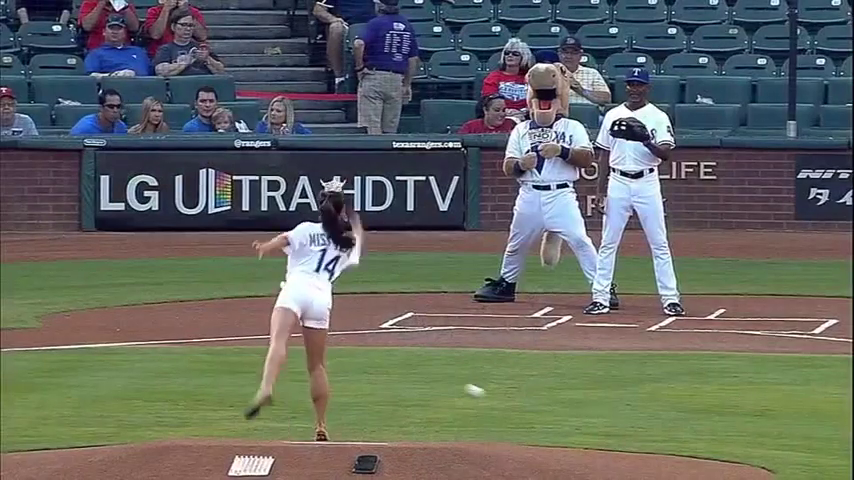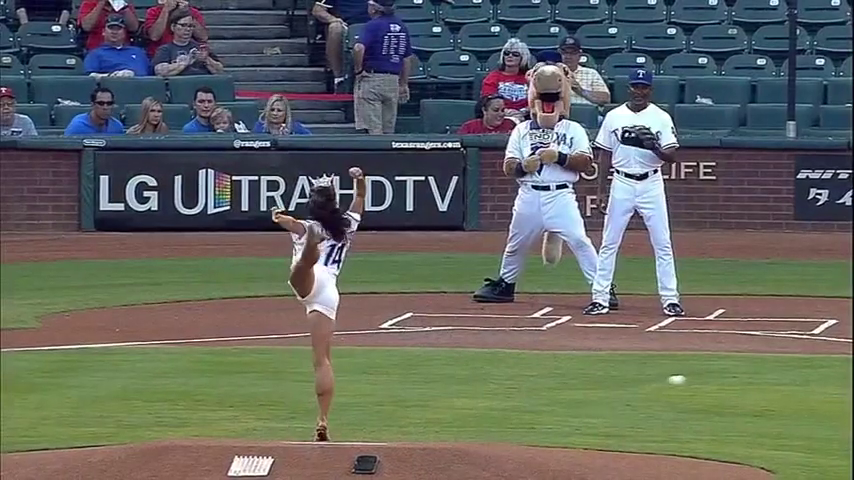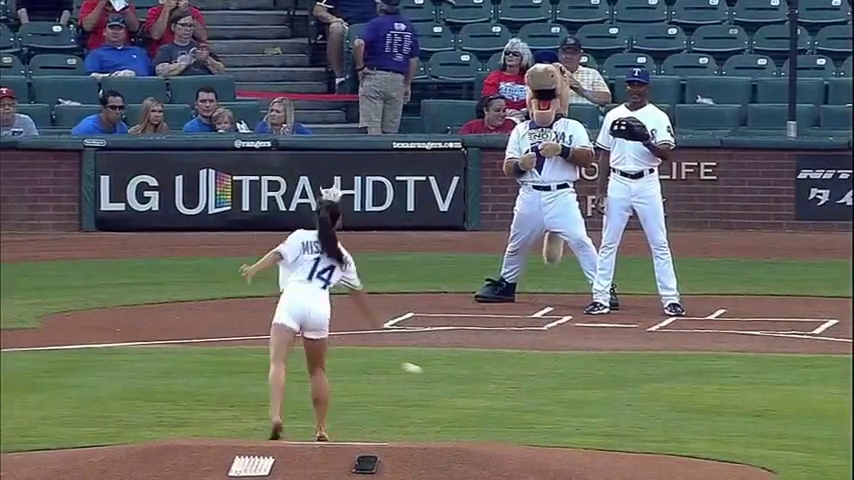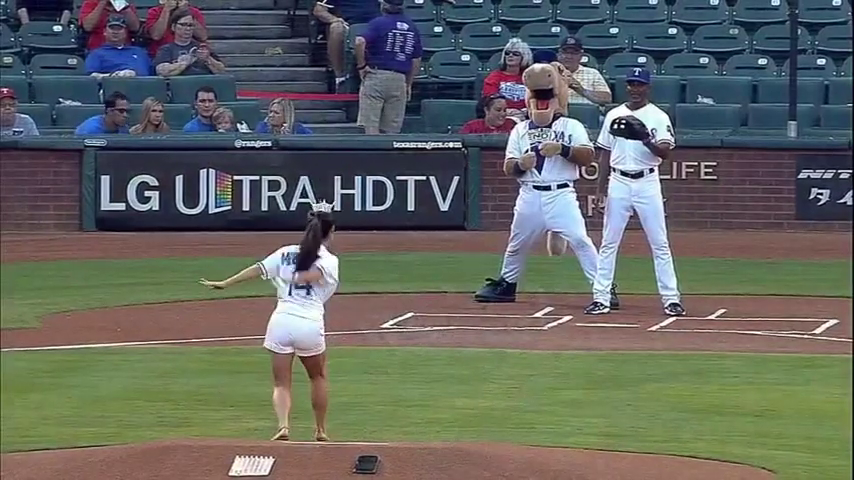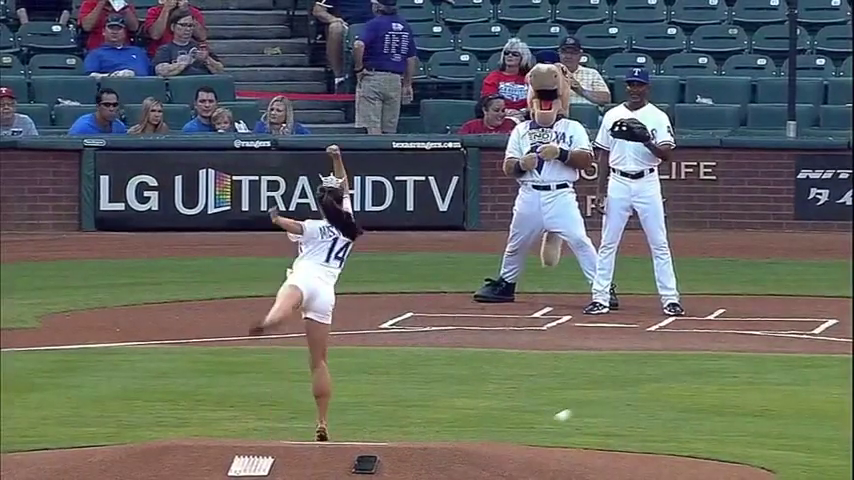
dt=0.3s
person 1, frame 1
left shoulder: (306, 229)
right shoulder: (348, 242)
left elbow: (285, 239)
left wrist: (265, 247)
right wrist: (356, 225)
left hip: (294, 291)
right hip: (320, 300)
left knee: (278, 342)
right knee: (317, 368)
left ankle: (265, 390)
right ankle: (321, 427)
person 1, frame 2
left shoulder: (309, 229)
right shoulder: (346, 226)
left elbow: (296, 225)
right elbow: (360, 200)
left wrist: (282, 220)
right wrist: (359, 178)
left hip: (312, 283)
right hip: (330, 294)
right knee: (322, 361)
right ankle: (323, 424)
person 1, frame 3
left shoulder: (301, 237)
right shoulder: (342, 256)
left elbow: (277, 255)
right elbow: (357, 293)
left wrist: (253, 269)
right wrist: (374, 319)
left hip: (293, 302)
right hip: (319, 311)
left knee: (278, 362)
right knee: (317, 372)
left ankle: (275, 417)
right ankle: (321, 429)
person 1, frame 4
left shoulder: (288, 253)
right shoulder: (330, 261)
left elbow: (257, 269)
right elbow: (312, 273)
left wrist: (225, 283)
right wrist: (298, 281)
left hip: (281, 323)
right hip: (309, 328)
left knee: (281, 385)
right knee: (318, 378)
left ankle: (283, 428)
right ankle: (321, 431)
person 1, frame 5
left shoulder: (315, 227)
right shoulder: (348, 225)
left elbow: (295, 226)
right elbow: (345, 187)
left wrist: (277, 219)
right wrist: (337, 158)
left hip: (302, 280)
right hip: (325, 293)
left knee: (284, 305)
right knee: (318, 362)
left ankle: (268, 321)
right ankle: (322, 425)
person 2, frame 1
left shoulder: (658, 117)
right shoulder: (612, 115)
left elbow: (666, 154)
right elbow: (604, 154)
left wrist: (648, 142)
right wrist: (600, 189)
left hip: (647, 184)
right hip: (618, 184)
left knee: (659, 244)
right knee: (608, 243)
left ankle: (670, 298)
right ankle: (600, 298)
person 2, frame 2
left shoulder: (662, 118)
right shoulder: (614, 116)
left elbow: (671, 156)
right elbow: (605, 155)
left wrist: (654, 147)
right wrist: (601, 190)
left hip: (651, 186)
right hip: (621, 184)
left knee: (662, 244)
right knee: (609, 244)
left ankle: (670, 299)
right ankle: (600, 298)
person 2, frame 3
left shoulder: (658, 117)
right shoulder: (613, 116)
left elbow: (666, 154)
right elbow: (605, 154)
left wrist: (647, 141)
right wrist: (600, 189)
left hip: (647, 184)
right hip: (618, 184)
left knee: (659, 244)
right knee: (608, 243)
left ankle: (670, 298)
right ankle: (600, 298)
person 2, frame 4
left shoulder: (659, 116)
right shoulder: (613, 115)
left elbow: (665, 152)
right elbow: (605, 154)
left wrist: (646, 140)
right wrist: (600, 188)
left hip: (647, 183)
right hip: (618, 183)
left knee: (659, 243)
right knee: (608, 243)
left ankle: (670, 298)
right ankle: (600, 298)
person 2, frame 5
left shoulder: (658, 117)
right shoulder: (612, 115)
left elbow: (667, 154)
right elbow: (604, 154)
left wrist: (648, 142)
right wrist: (600, 189)
left hip: (647, 184)
right hip: (618, 184)
left knee: (659, 244)
right knee: (608, 243)
left ankle: (670, 299)
right ankle: (600, 298)
person 3, frame 1
left shoulder: (572, 126)
right shoulder: (521, 129)
left elbow: (587, 158)
right elbow: (507, 167)
left wrist: (562, 150)
right wrist: (520, 164)
left hip: (560, 195)
right hip: (529, 195)
left knee: (579, 240)
right knee: (517, 243)
right ankle: (505, 284)
person 3, frame 2
left shoulder: (573, 129)
right shoulder: (521, 130)
left elbow: (585, 162)
right elbow: (508, 166)
left wrist: (559, 156)
right wrist: (522, 166)
left hip: (560, 197)
right hip: (528, 198)
left knee: (579, 241)
right knee: (515, 245)
right ankle: (504, 286)
person 3, frame 3
left shoulder: (572, 126)
right shoulder: (521, 129)
left elbow: (587, 157)
right elbow: (508, 168)
left wrist: (562, 149)
right wrist: (520, 164)
left hip: (561, 195)
right hip: (529, 195)
left knee: (579, 240)
right knee: (517, 243)
right ankle: (505, 284)
person 3, frame 4
left shoulder: (571, 126)
right shoulder: (521, 130)
left elbow: (588, 156)
right elbow: (508, 167)
left wrist: (562, 149)
right wrist: (520, 165)
left hip: (561, 196)
right hip: (529, 197)
left knee: (580, 240)
right knee: (517, 244)
right ankle: (505, 285)
person 3, frame 5
left shoulder: (572, 127)
right shoulder: (521, 129)
left elbow: (586, 159)
right elbow: (507, 167)
left wrist: (560, 153)
right wrist: (521, 164)
left hip: (560, 195)
right hip: (528, 196)
left knee: (578, 240)
right knee: (516, 243)
right ankle: (504, 284)
person 4, frame 1
left shoulder: (376, 23)
right shoulder: (407, 26)
left elbow: (359, 44)
right elbow: (413, 59)
left wrist: (359, 67)
right wrist: (407, 84)
left hip: (373, 77)
right hip: (396, 80)
left knee: (373, 126)
right knee: (390, 130)
person 4, frame 2
left shoulder: (373, 25)
right shoulder: (401, 26)
left elbow: (359, 48)
right elbow: (407, 58)
left wrist: (358, 70)
right wrist: (403, 84)
left hip: (371, 79)
right hip: (393, 81)
left knee: (374, 128)
right knee: (388, 131)
person 4, frame 3
left shoulder: (377, 23)
right shoulder: (409, 26)
left elbow: (359, 43)
right elbow: (414, 59)
left wrist: (360, 66)
right wrist: (407, 84)
left hip: (374, 77)
right hip: (397, 80)
left knee: (373, 126)
right knee: (391, 130)
person 4, frame 4
left shoulder: (379, 22)
right shoulder: (412, 26)
left elbow: (360, 42)
right elbow: (416, 60)
left wrist: (361, 65)
right wrist: (408, 84)
left hip: (376, 76)
right hip: (399, 79)
left knee: (371, 125)
right knee: (392, 130)
person 4, frame 5
left shoulder: (375, 24)
right shoulder: (405, 26)
left elbow: (359, 45)
right elbow: (411, 59)
left wrist: (359, 68)
right wrist: (407, 84)
left hip: (373, 78)
right hip: (395, 80)
left knee: (372, 126)
right knee: (389, 130)
